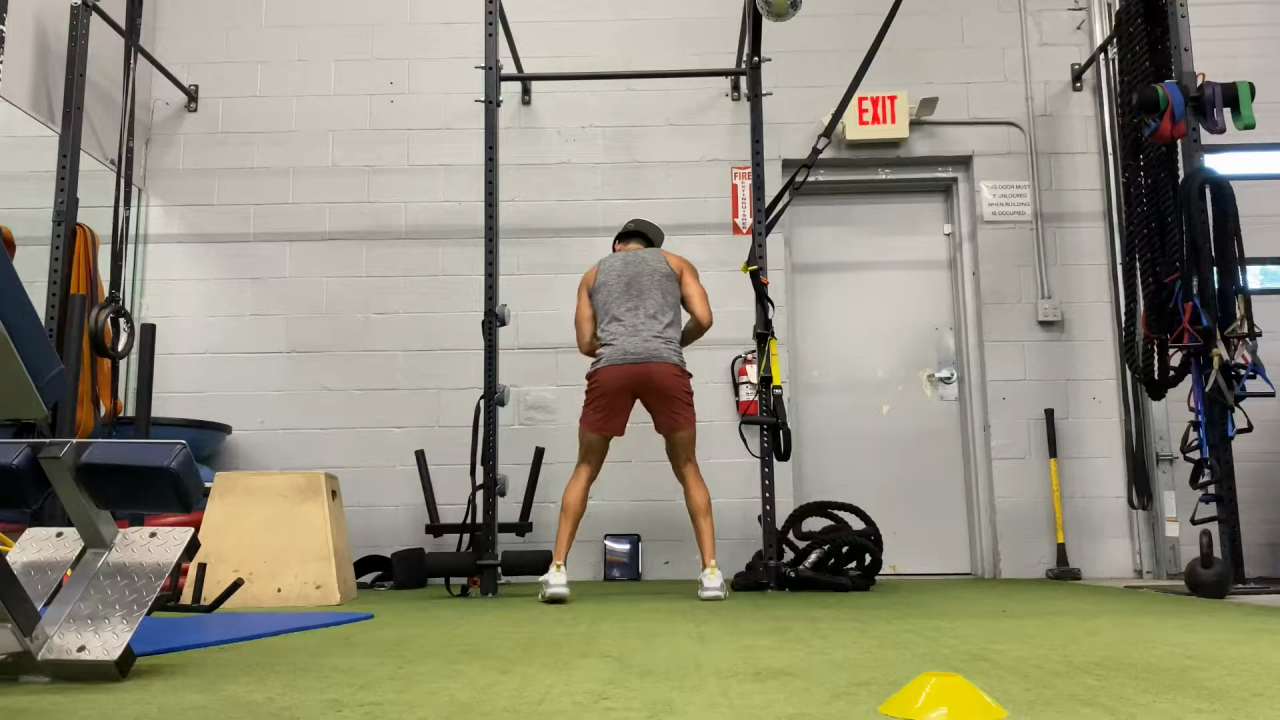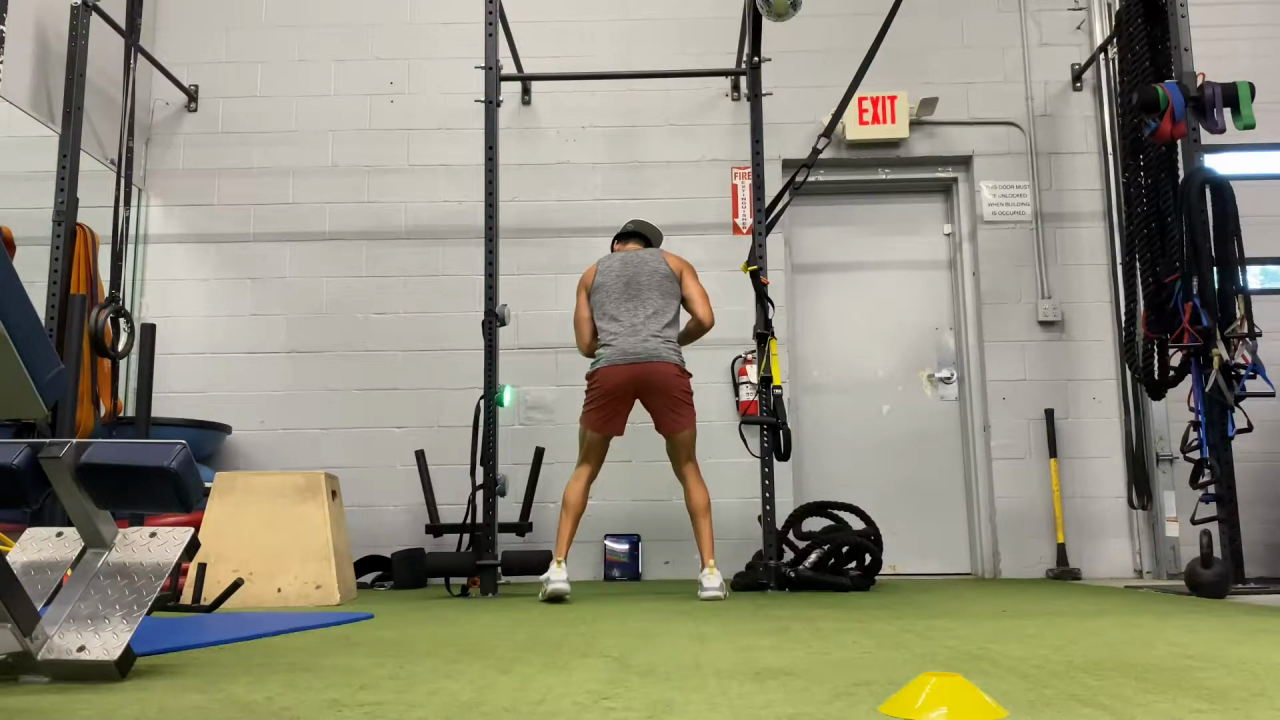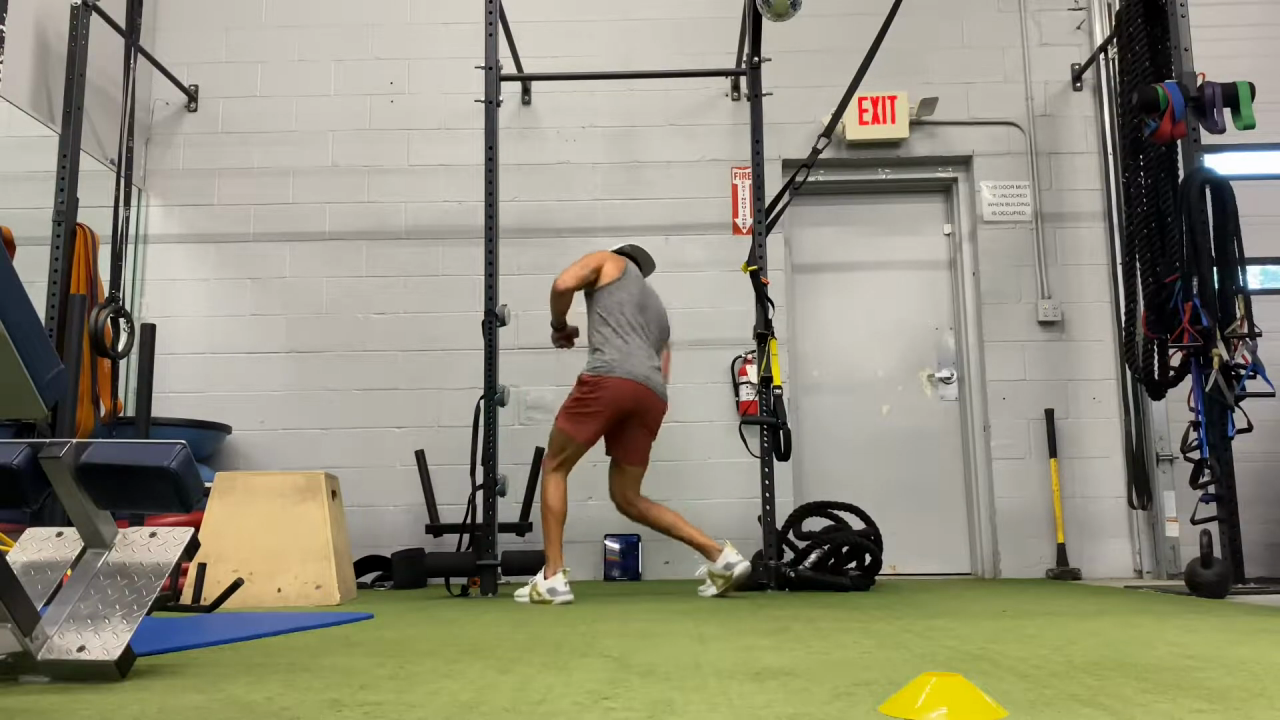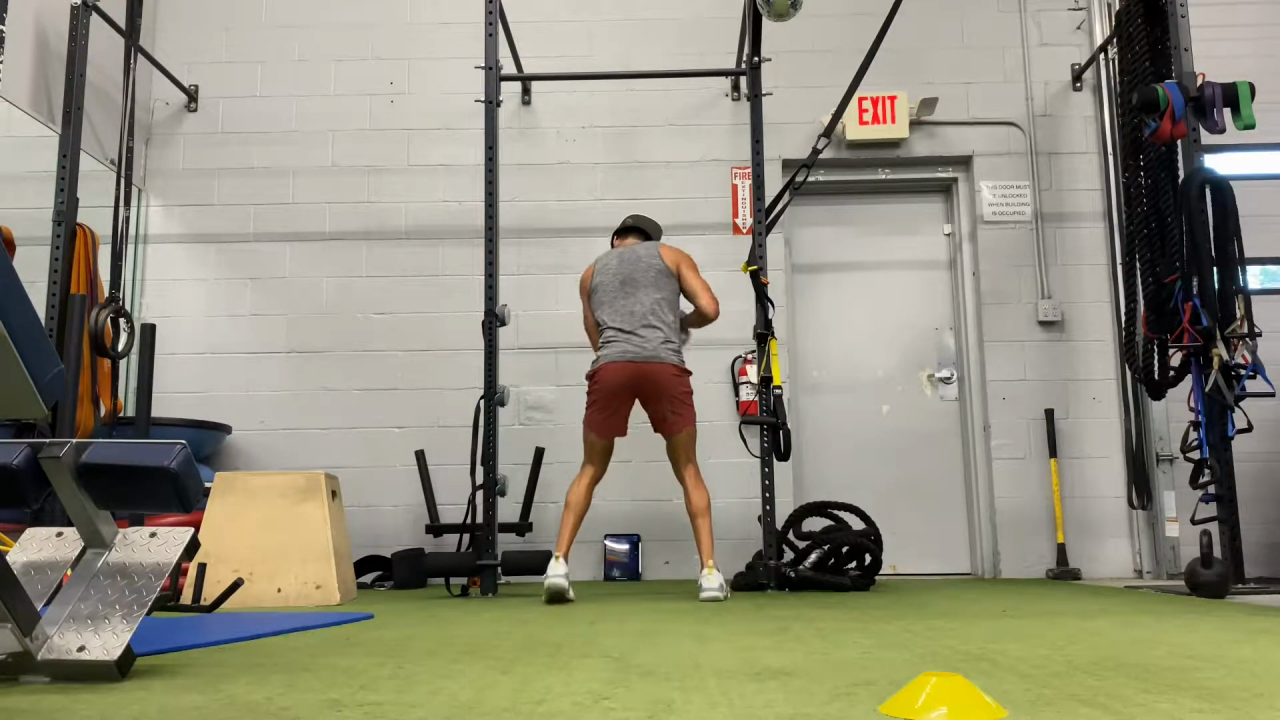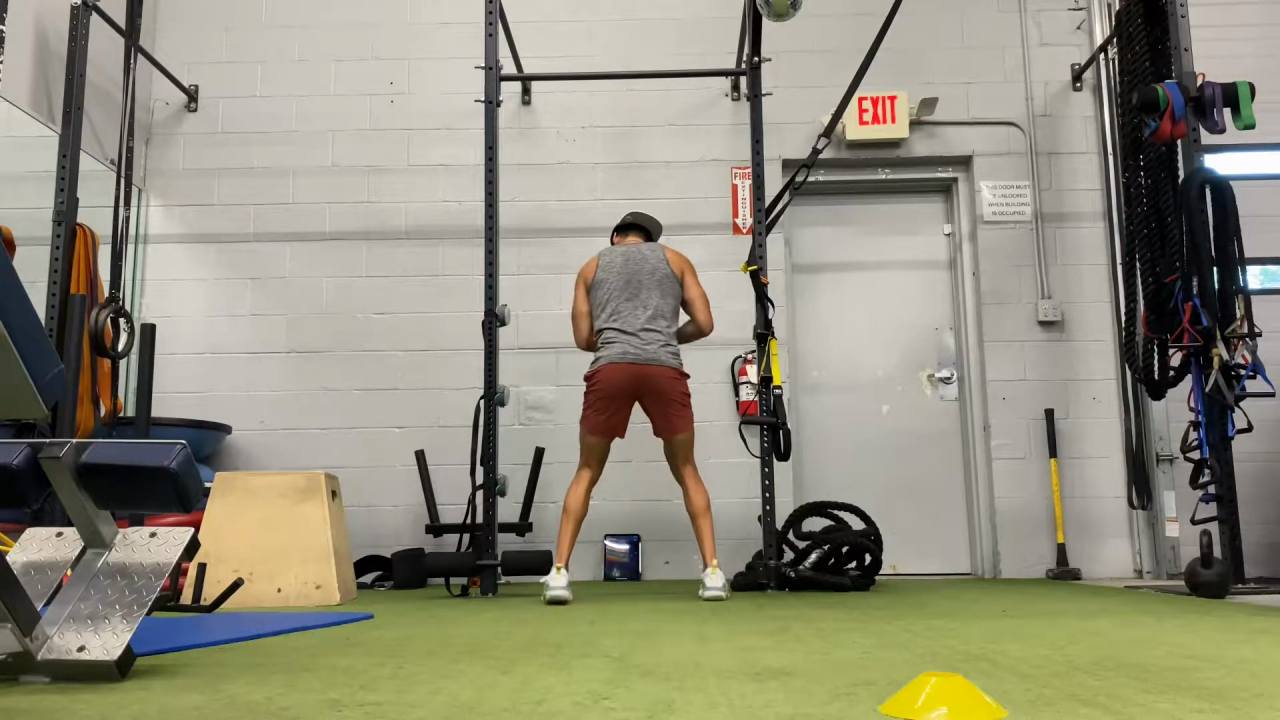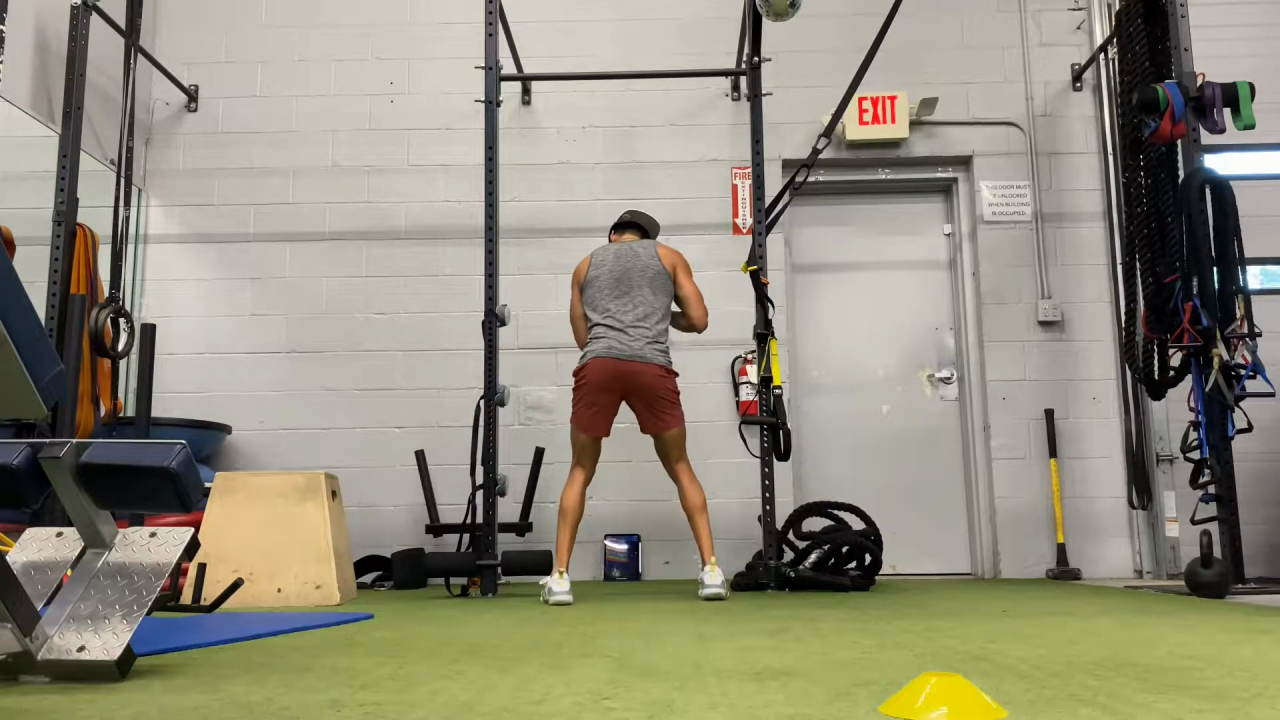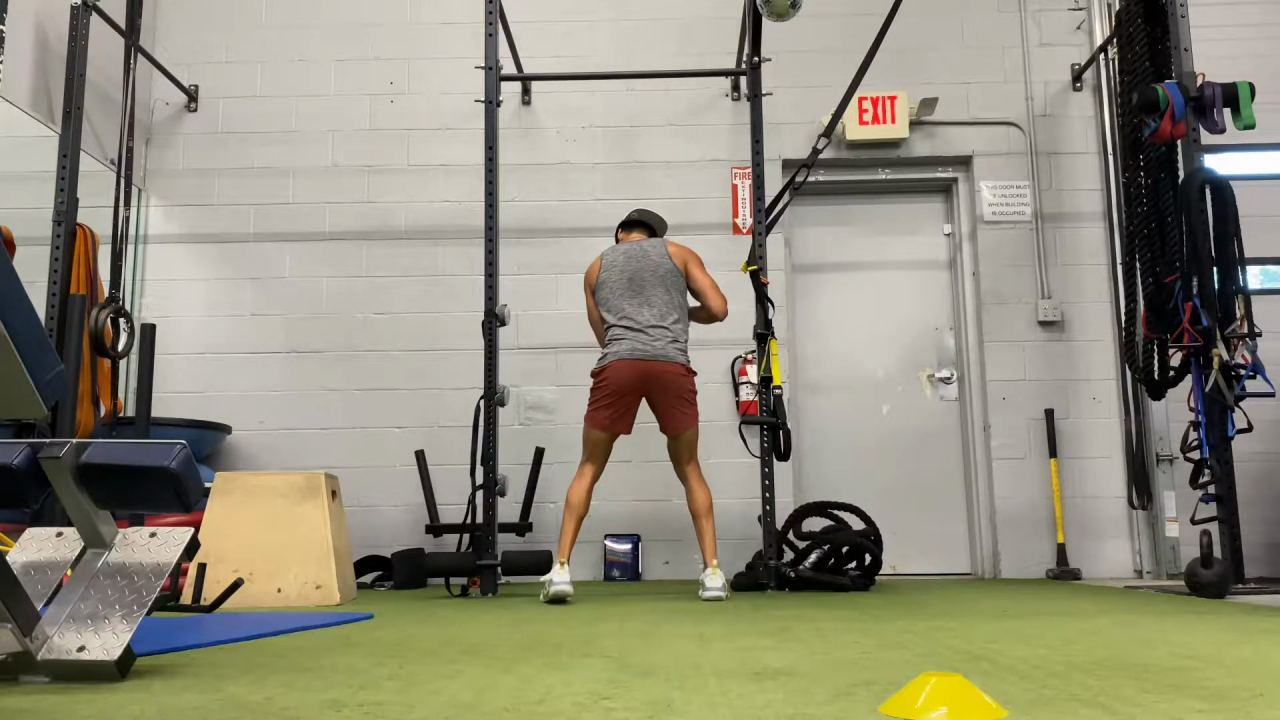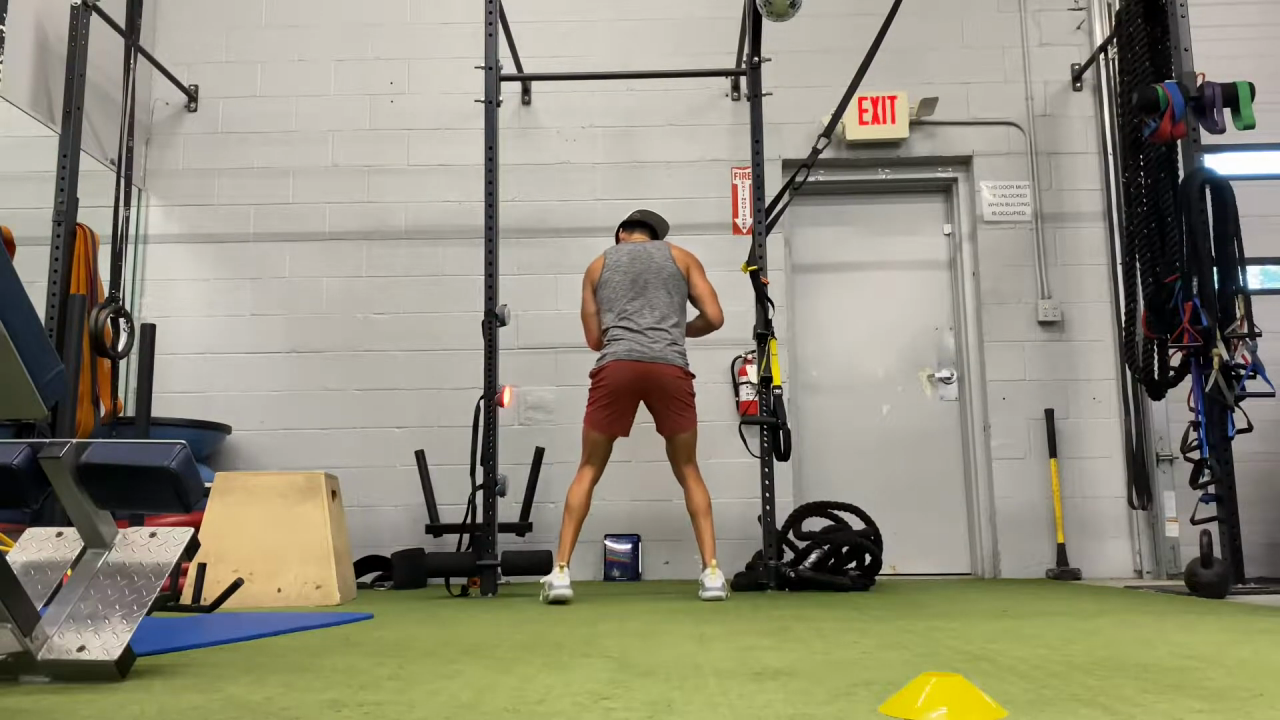
dt=0.4s
person 1, frame 1
left shoulder: (594, 274)
right shoulder: (675, 263)
left elbow: (586, 342)
right elbow: (703, 318)
left hip: (610, 369)
right hip: (665, 368)
left knee: (585, 470)
right knee: (688, 471)
left ankle: (558, 570)
right ankle: (711, 572)
person 1, frame 2
left shoulder: (593, 273)
right shoulder: (674, 263)
left elbow: (585, 344)
right elbow: (704, 318)
left hip: (611, 370)
right hip: (665, 368)
left knee: (586, 469)
right knee: (687, 470)
left ankle: (558, 567)
right ankle: (710, 573)
person 1, frame 3
left shoulder: (609, 261)
right shoulder: (657, 310)
left elbow: (563, 284)
left wrist: (559, 326)
left hip: (610, 382)
right hip: (651, 395)
left knee: (554, 469)
right knee: (627, 498)
left ankle: (554, 578)
right ankle: (723, 555)
person 1, frame 4
left shoulder: (593, 271)
right shoulder: (671, 256)
right elbow: (709, 310)
left hip: (611, 368)
right hip: (664, 366)
left knee: (591, 471)
right knee: (688, 472)
left ankle: (558, 564)
right ankle: (709, 573)
person 1, frame 5
left shoulder: (591, 267)
right shoulder: (674, 259)
left elbow: (584, 338)
right elbow: (704, 324)
left hip: (610, 370)
right hip: (664, 370)
left knee: (587, 473)
right knee: (686, 473)
left ankle: (559, 572)
right ankle: (712, 572)
person 1, frame 6
left shoulder: (586, 265)
right shoulder: (668, 257)
right elbow: (698, 320)
left hip: (597, 366)
right hip: (651, 367)
left knee: (580, 473)
right knee: (680, 470)
left ankle: (560, 578)
right ankle: (711, 570)
person 1, frame 7
left shoulder: (597, 268)
right shoulder: (678, 253)
right elbow: (718, 309)
left hip: (617, 367)
right hip: (671, 366)
left knee: (589, 469)
right knee: (689, 471)
left ankle: (561, 568)
right ankle: (712, 573)
person 1, frame 8
left shoulder: (598, 265)
right shoulder: (681, 257)
left elbow: (594, 338)
right elbow: (714, 318)
left hip: (616, 367)
right hip: (670, 369)
left knee: (588, 471)
right knee: (688, 473)
left ankle: (560, 572)
right ankle: (711, 573)
